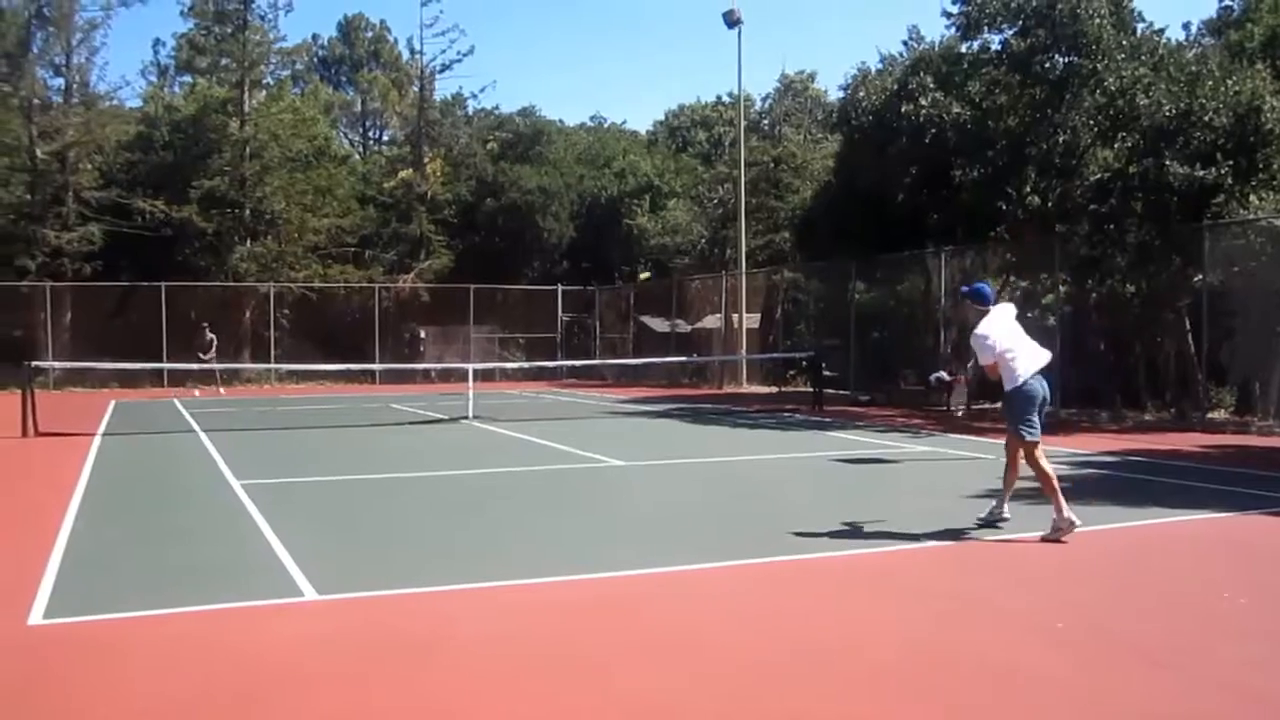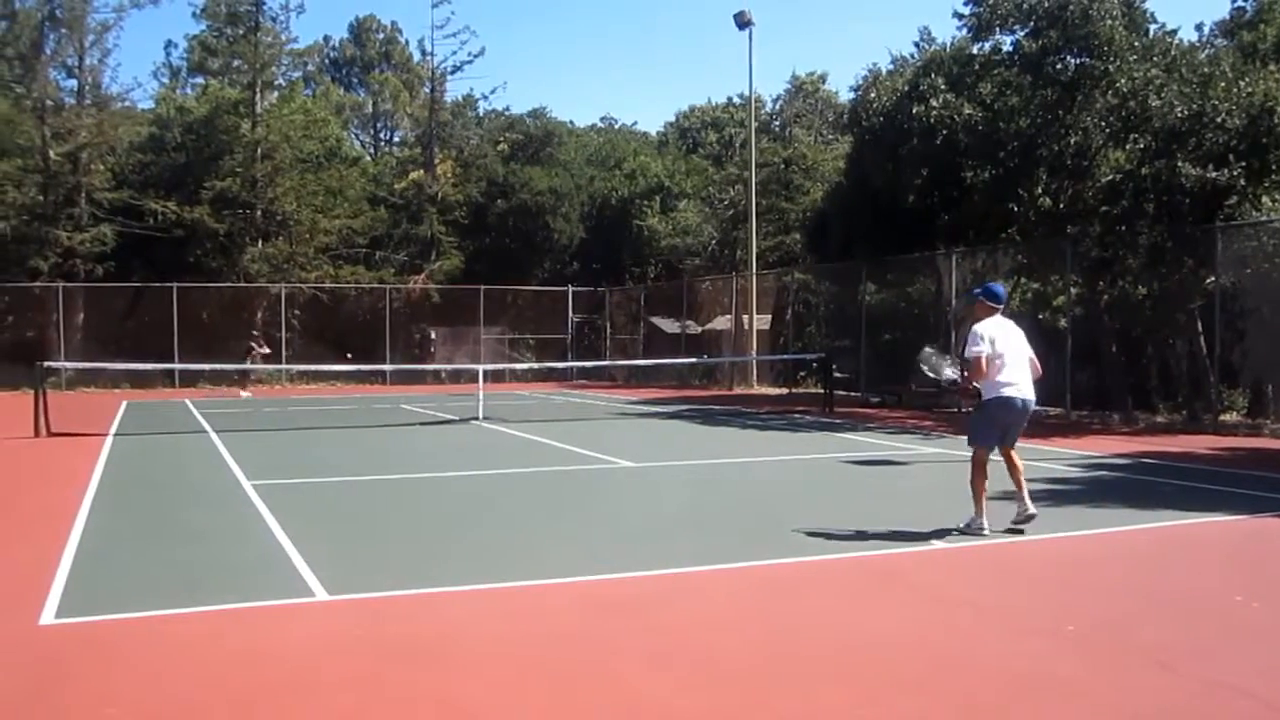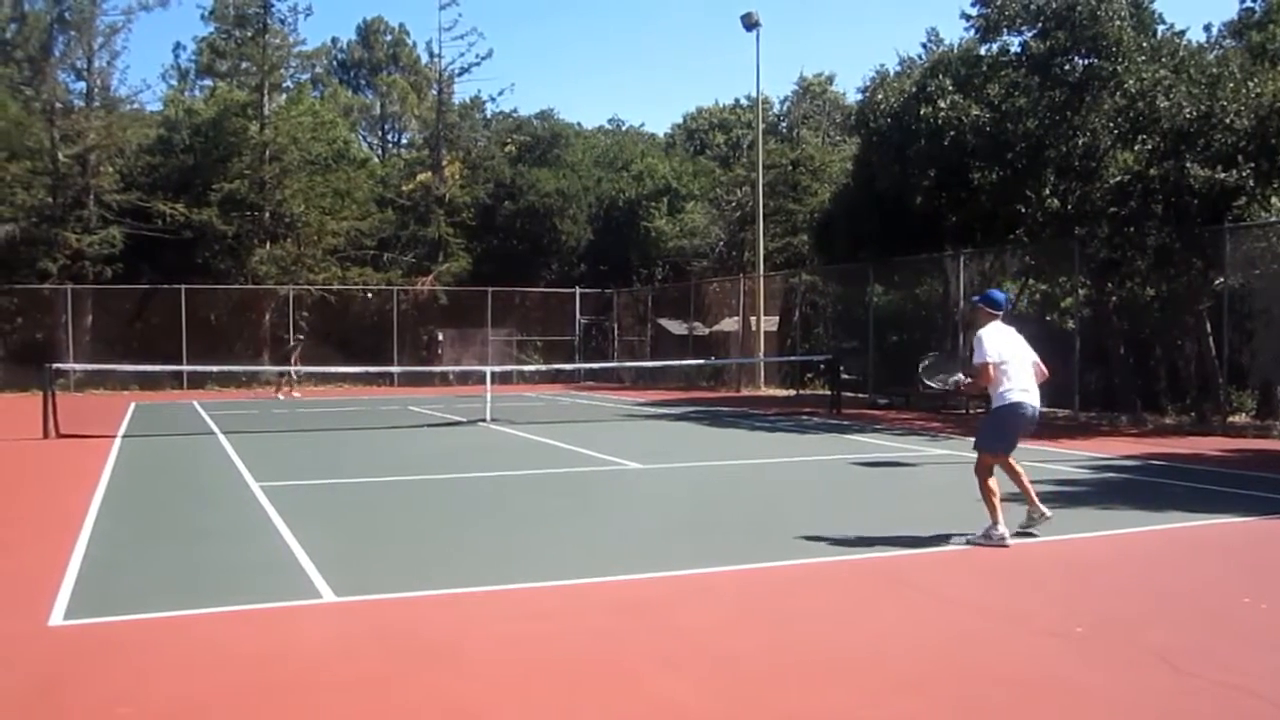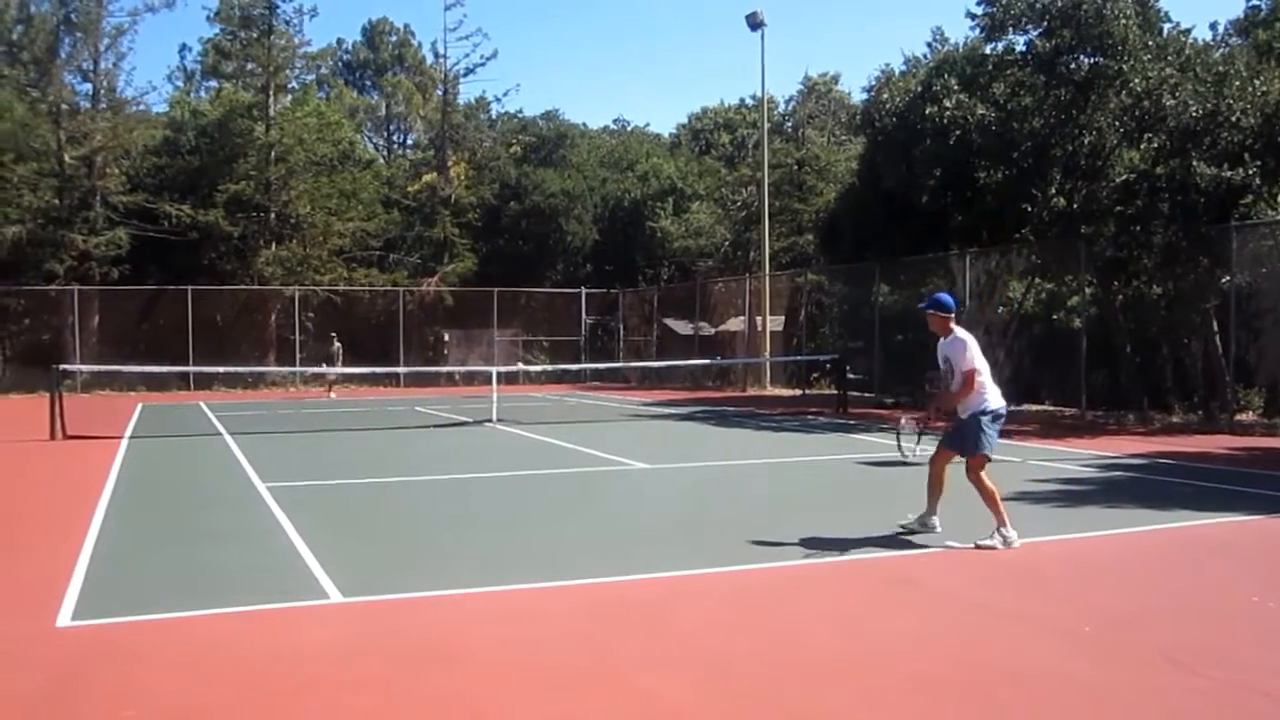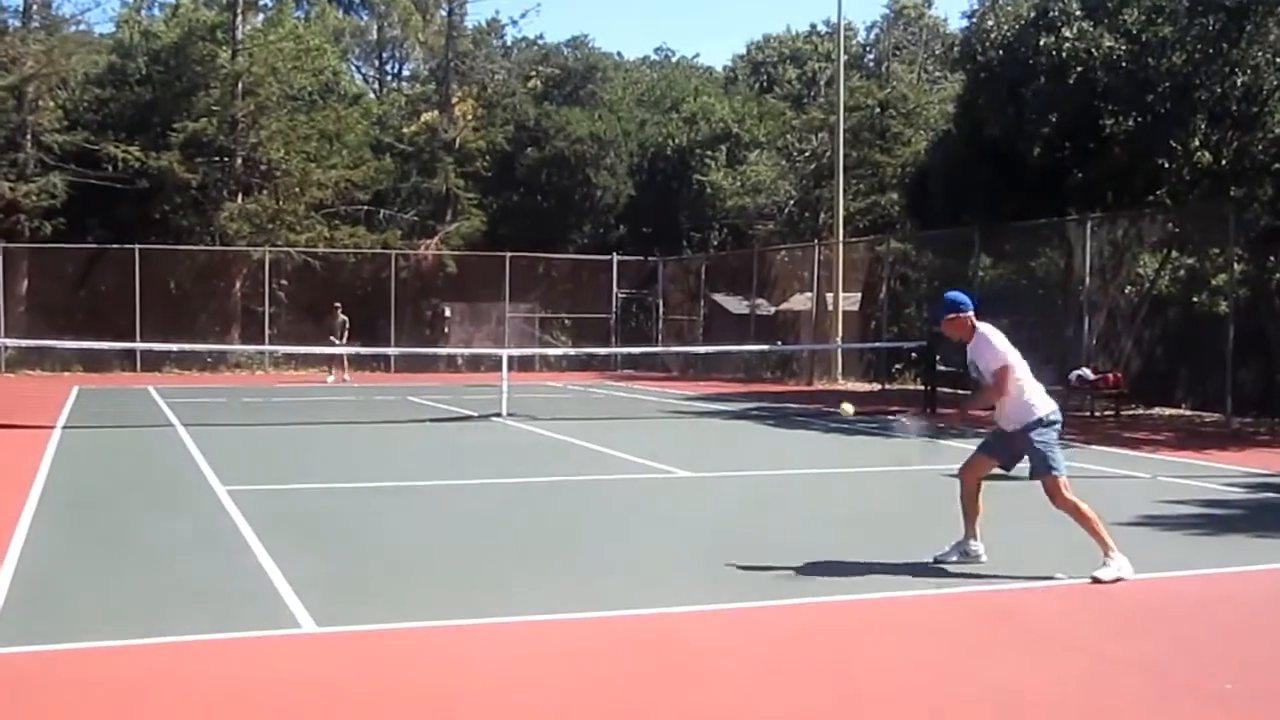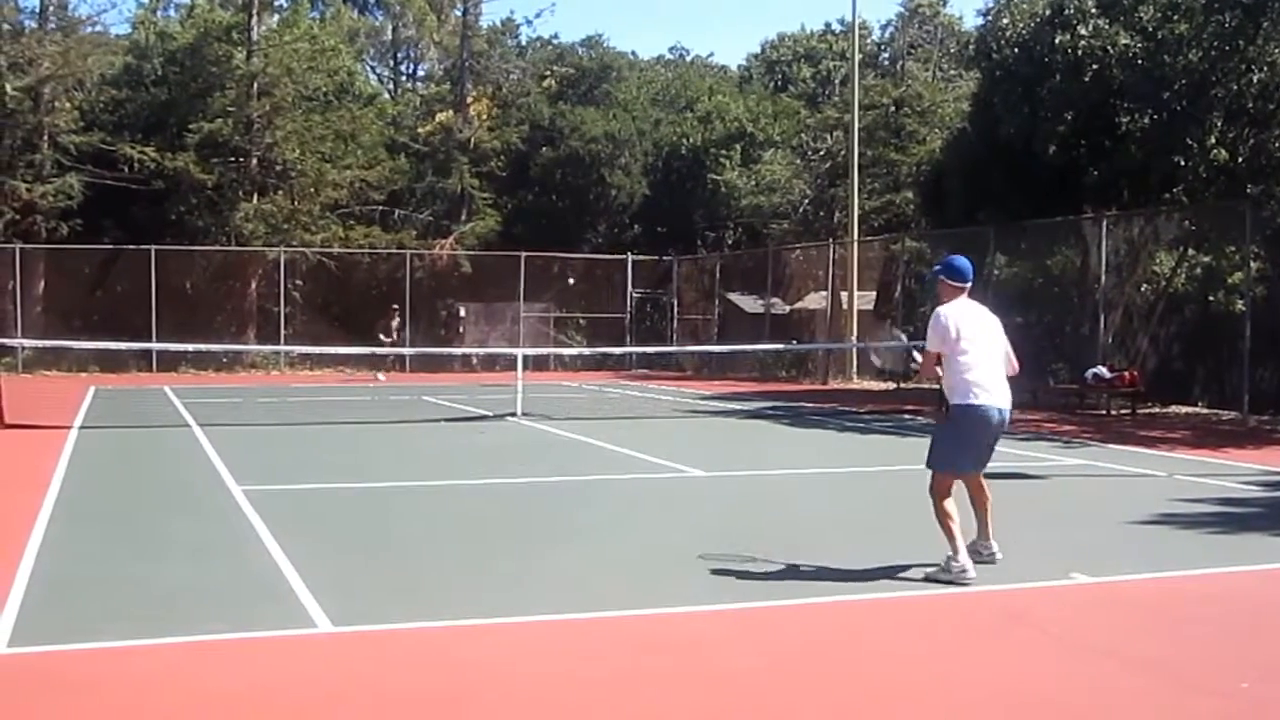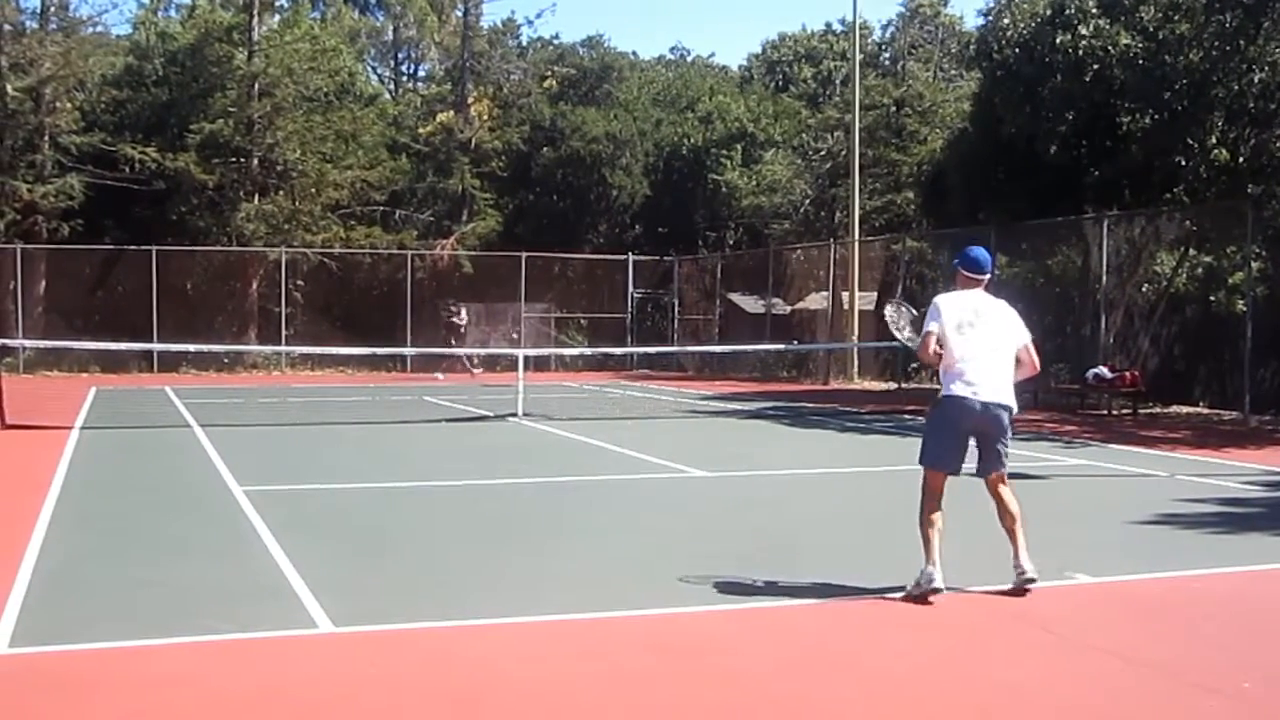
dt=0.7s
person 1, frame 1
left shoulder: (980, 335)
right shoulder: (1001, 313)
left elbow: (992, 373)
left hip: (1022, 390)
right hip: (1038, 384)
left knee: (1034, 455)
right knee: (1011, 447)
left ankle: (1063, 515)
right ankle: (1001, 507)
person 1, frame 2
left shoulder: (980, 329)
right shoulder: (1016, 330)
left elbow: (979, 370)
right elbow: (1036, 370)
left wrist: (967, 379)
left hip: (999, 400)
right hip: (1026, 399)
left knee: (979, 459)
right knee: (1008, 451)
left ankle: (979, 519)
right ankle: (1025, 504)
person 1, frame 3
left shoulder: (985, 335)
right shoulder: (1015, 335)
left elbow: (987, 375)
right elbow: (1042, 373)
left wrist: (973, 385)
left hip: (1008, 406)
right hip: (1031, 405)
left knee: (983, 468)
right knee: (1004, 459)
left ankle: (997, 529)
right ankle: (1036, 508)
person 1, frame 4
left shoulder: (963, 341)
right shoulder: (942, 343)
left elbow: (970, 383)
right elbow: (948, 383)
left wrist: (943, 406)
right wrist: (938, 407)
left hip: (986, 410)
right hip: (966, 413)
left knee: (975, 472)
right knee: (937, 462)
left ankle: (1006, 532)
right ankle: (930, 518)
person 1, frame 5
left shoulder: (987, 336)
right shoulder: (974, 346)
left elbow: (1001, 387)
left wrist: (966, 407)
right wrist: (974, 403)
left hip: (1038, 420)
right hip: (1010, 424)
left knee: (1059, 495)
right knee: (968, 473)
left ankle: (1114, 557)
right ankle: (970, 544)
person 1, frame 6
left shoulder: (944, 313)
right shoulder: (988, 316)
left elbow: (929, 366)
right elbow: (1013, 366)
left wrist: (933, 372)
left hip: (969, 407)
right hip: (1000, 408)
left knee: (940, 485)
right knee: (972, 474)
left ankle: (959, 560)
right ankle: (985, 542)
person 1, frame 7
left shoulder: (944, 302)
right shoulder: (1007, 311)
left elbow: (926, 352)
right elbow: (1032, 365)
left hip: (957, 400)
right hip: (999, 404)
left knee: (933, 487)
right knee: (998, 484)
left ankle: (932, 570)
right ankle: (1022, 563)
